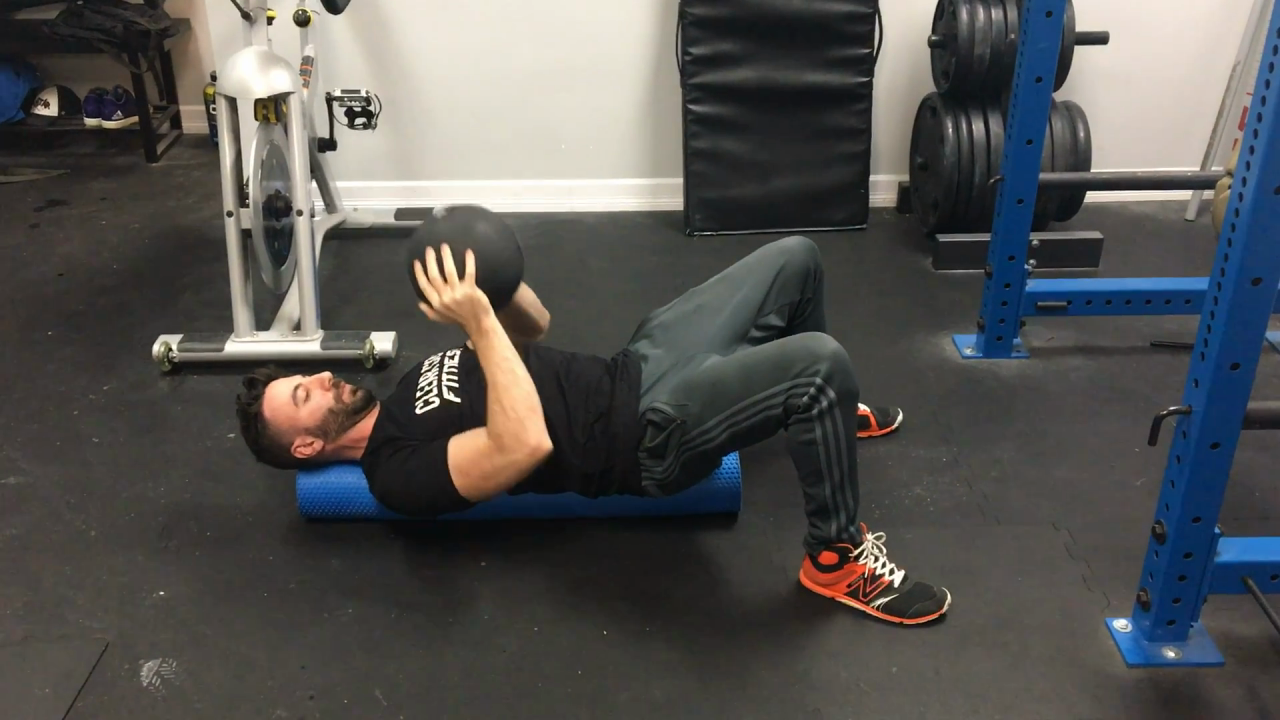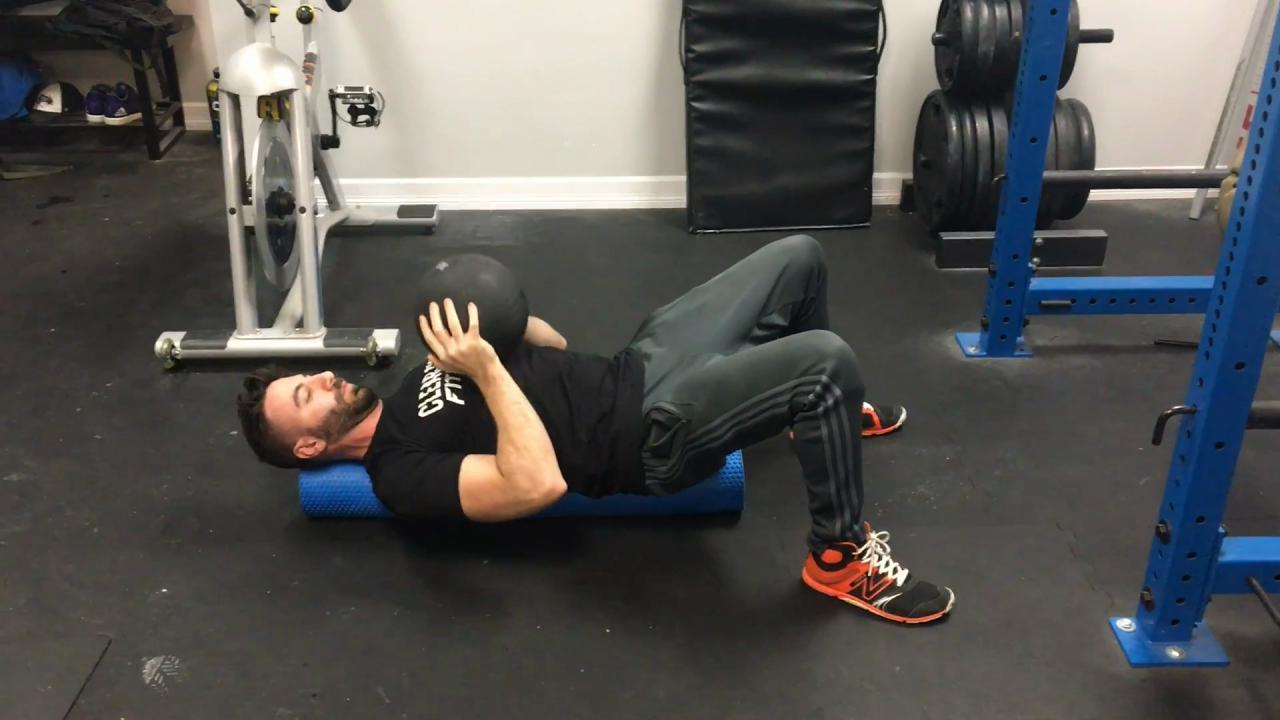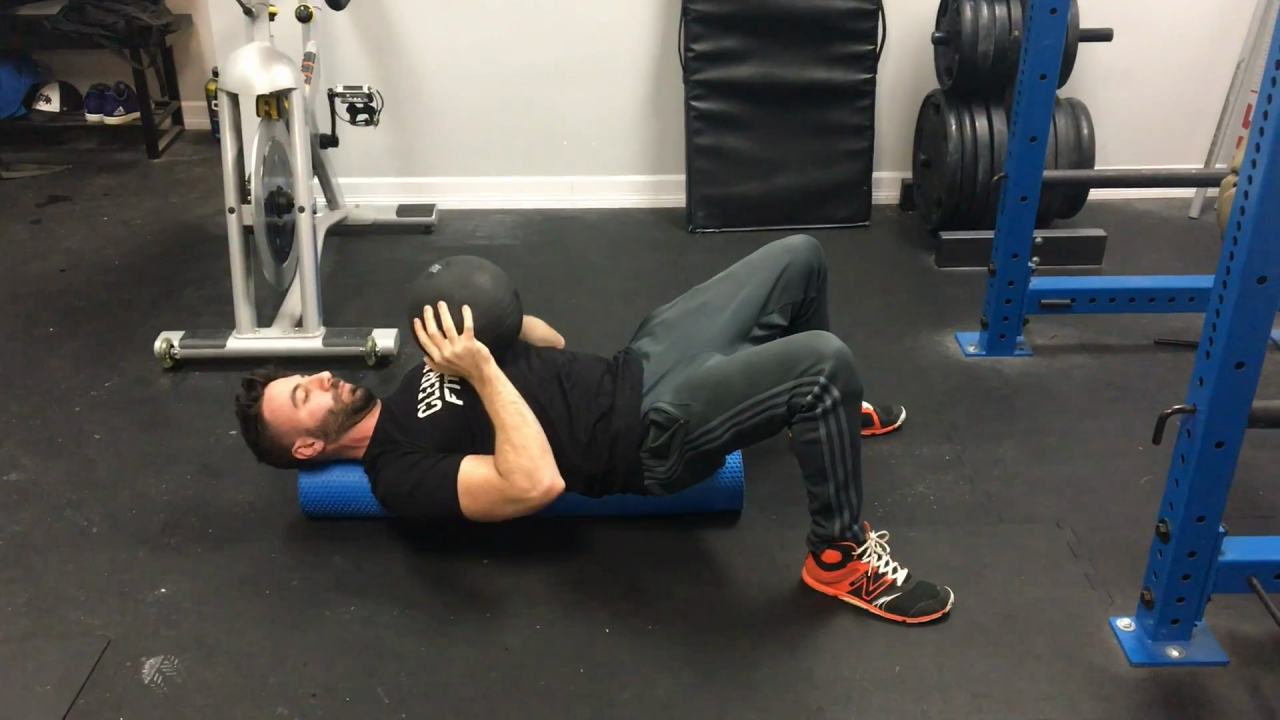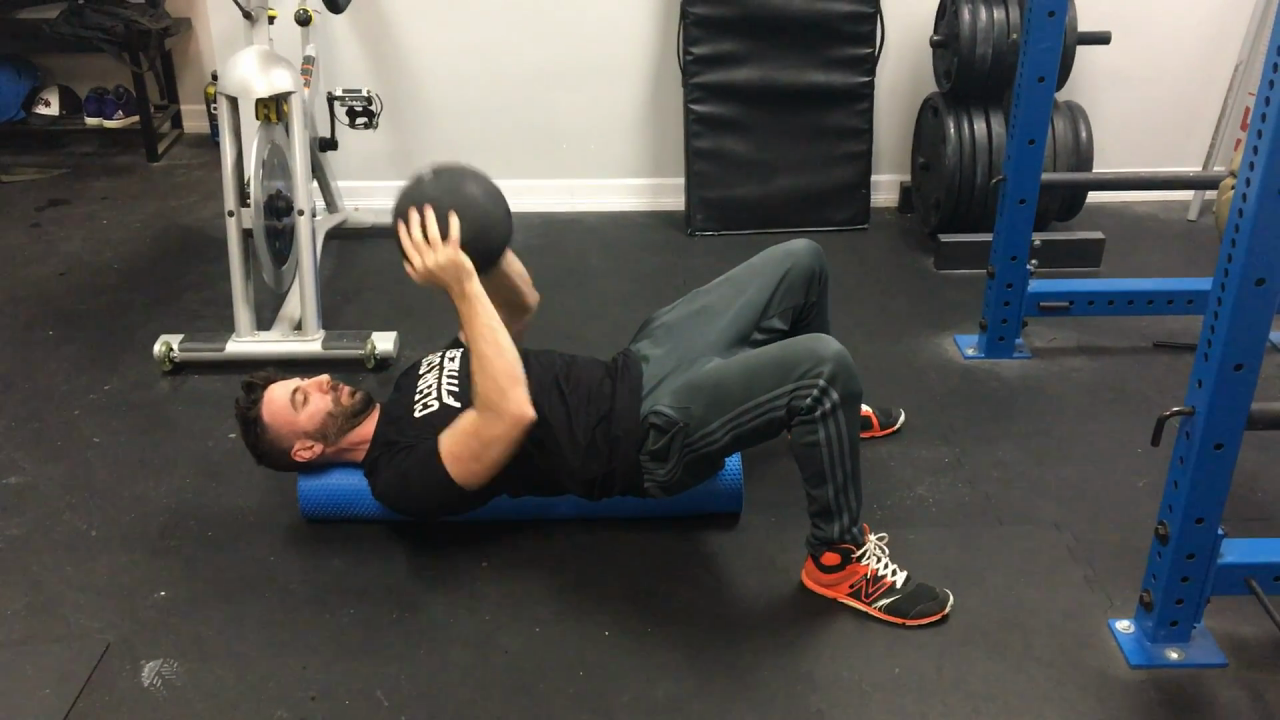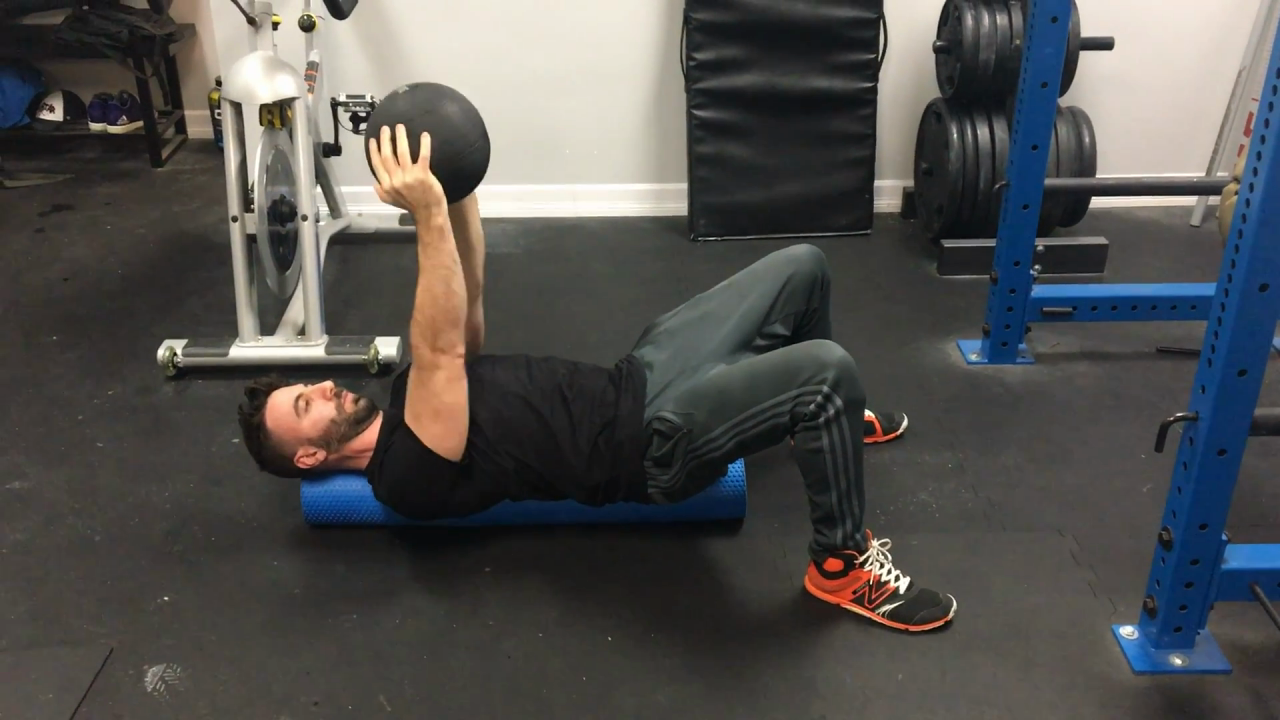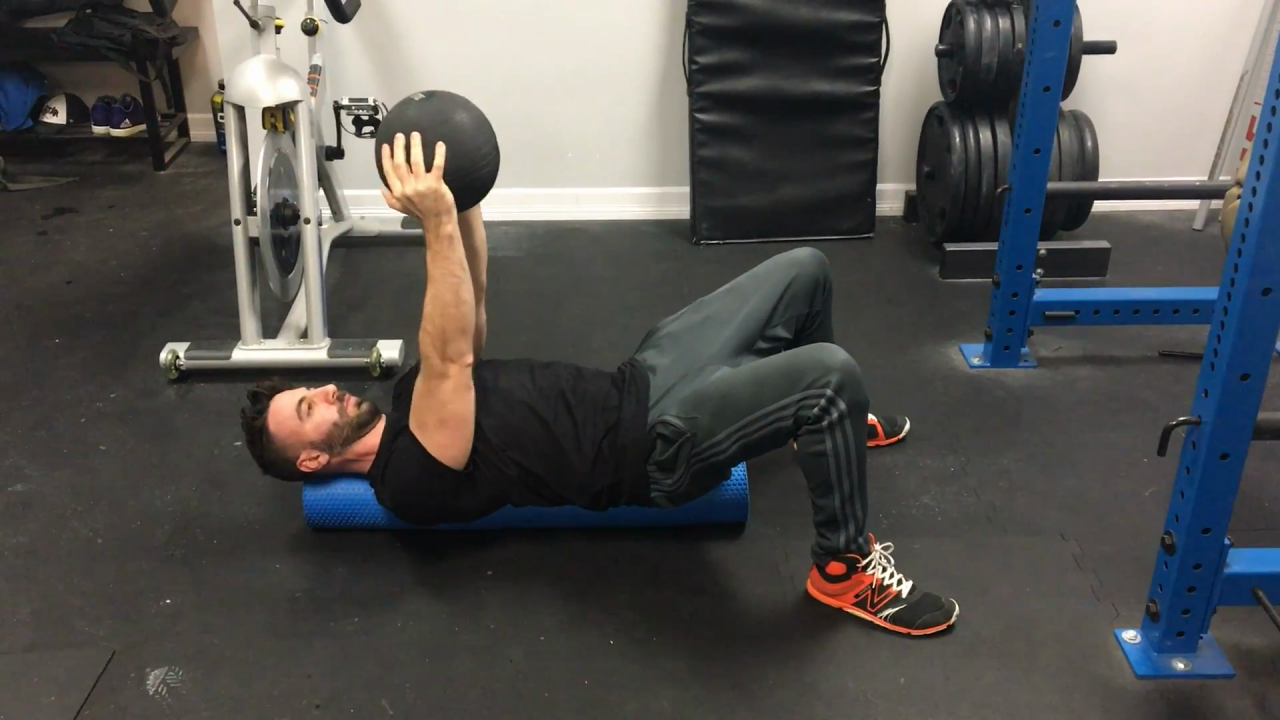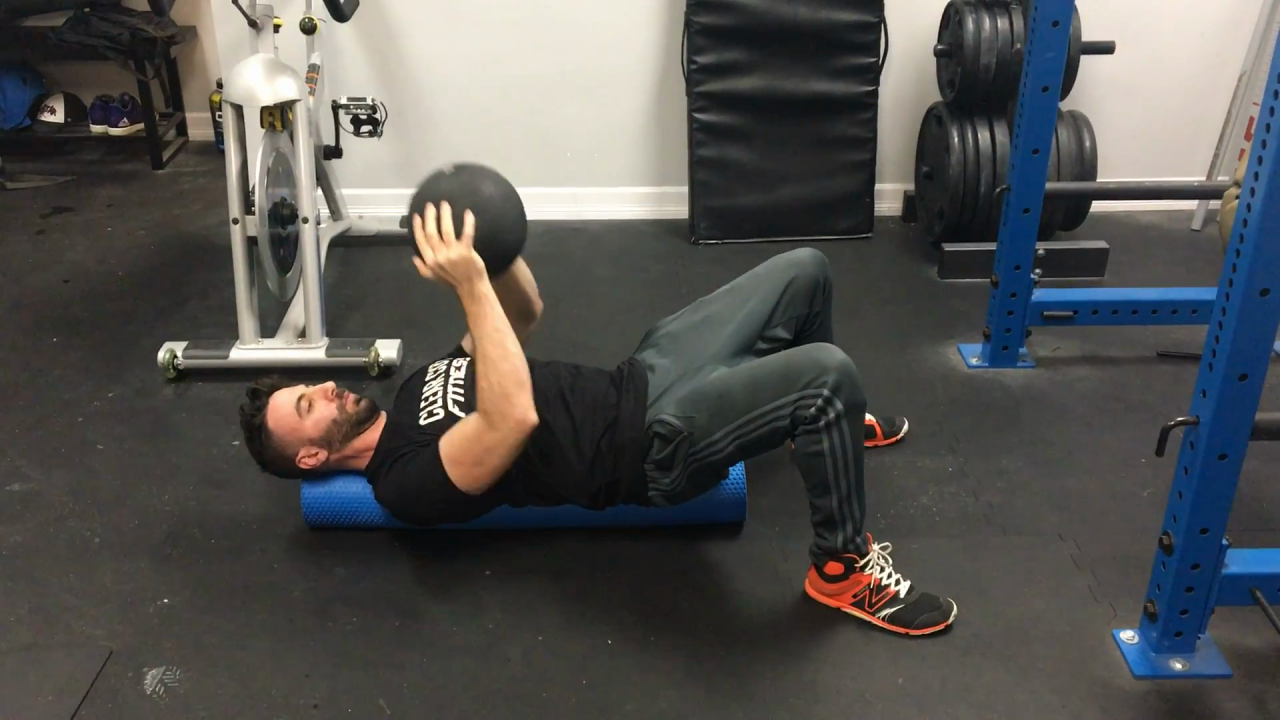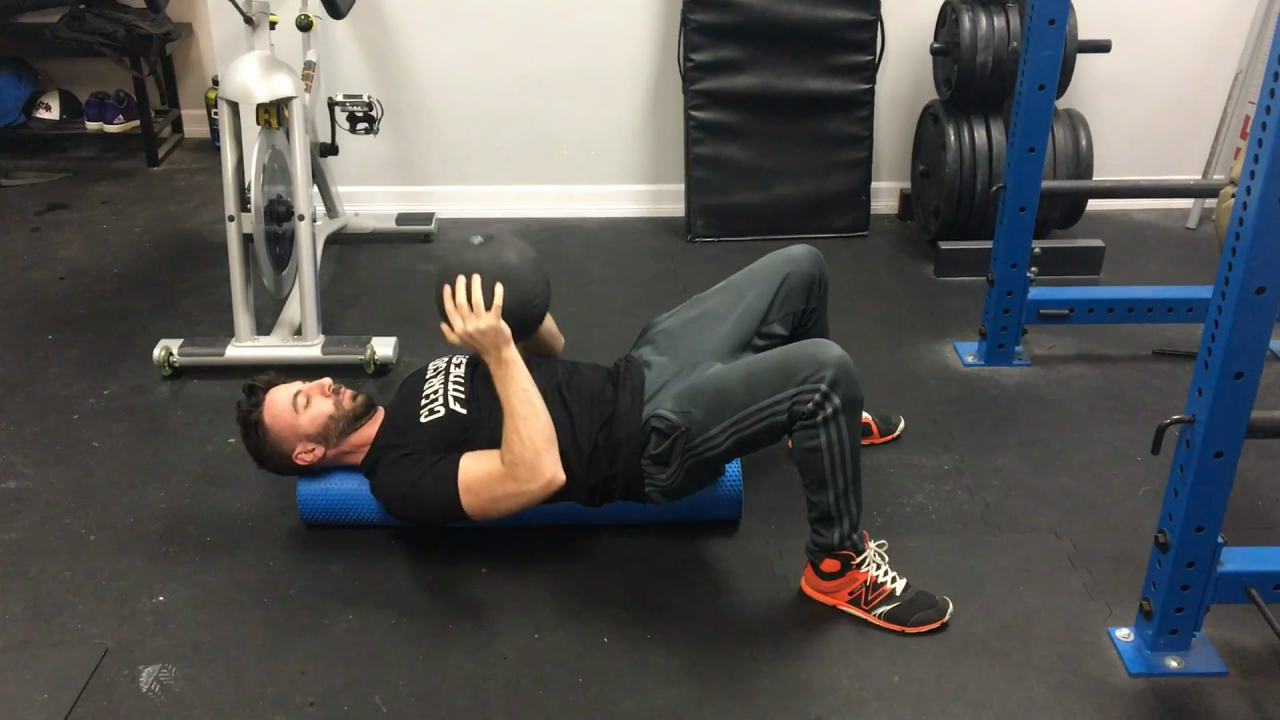
dt=0.3s
person 1, frame 1
left shoulder: (414, 386)
right shoulder: (398, 473)
left elbow: (536, 325)
right elbow: (529, 446)
left wrist: (487, 278)
right wrist: (477, 317)
left hip: (634, 368)
right hip: (647, 436)
left knee: (795, 259)
right knee: (821, 360)
left ankle: (822, 417)
right ankle: (837, 559)
person 1, frame 2
left shoulder: (415, 390)
right shoulder: (402, 476)
left elbow: (551, 346)
right elbow: (540, 485)
left wrist: (496, 316)
right wrist: (487, 367)
left hip: (637, 365)
right hip: (652, 435)
left knee: (799, 257)
right knee: (826, 358)
left ankle: (821, 413)
right ankle: (841, 557)
person 1, frame 3
left shoulder: (420, 382)
right shoulder: (402, 478)
left elbow: (549, 344)
right elbow: (538, 484)
right wrist: (483, 369)
left hip: (633, 367)
right hip: (649, 434)
left knee: (798, 257)
right knee: (825, 359)
left ankle: (824, 416)
right ankle: (841, 557)
person 1, frame 4
left shoulder: (411, 386)
right shoulder: (403, 477)
left elbow: (522, 306)
right elbow: (513, 413)
right wrist: (459, 280)
left hip: (635, 368)
right hip: (648, 437)
left knee: (801, 261)
right knee: (823, 363)
left ankle: (823, 417)
right ankle: (839, 559)
person 1, frame 5
left shoulder: (410, 400)
right shoulder: (409, 479)
left elbow: (466, 296)
right elbow: (439, 348)
left wrist: (456, 193)
right wrist: (427, 212)
left hip: (636, 379)
right hip: (651, 443)
left knee: (803, 266)
right knee: (827, 367)
left ankle: (826, 421)
right ankle: (842, 564)
person 1, frame 6
left shoulder: (409, 404)
right shoulder: (411, 483)
left elbow: (467, 305)
right elbow: (451, 357)
left wrist: (461, 201)
right wrist: (438, 220)
left hip: (639, 383)
right hip: (654, 448)
left knee: (804, 271)
right knee: (830, 371)
left ankle: (822, 425)
right ankle: (845, 568)
person 1, frame 7
left shoulder: (416, 393)
right shoulder: (407, 484)
left elbow: (525, 314)
right elbow: (518, 421)
right wrist: (469, 283)
left hip: (640, 379)
right hip: (653, 444)
left knee: (805, 270)
right knee: (828, 369)
left ankle: (829, 422)
right ankle: (843, 570)
person 1, frame 8
left shoulder: (415, 393)
right shoulder: (403, 481)
left elbow: (549, 352)
right elbow: (541, 475)
left wrist: (513, 300)
right wrist: (498, 348)
left hip: (636, 373)
right hip: (651, 441)
left knee: (800, 268)
right knee: (826, 367)
left ankle: (823, 423)
right ankle: (839, 567)
